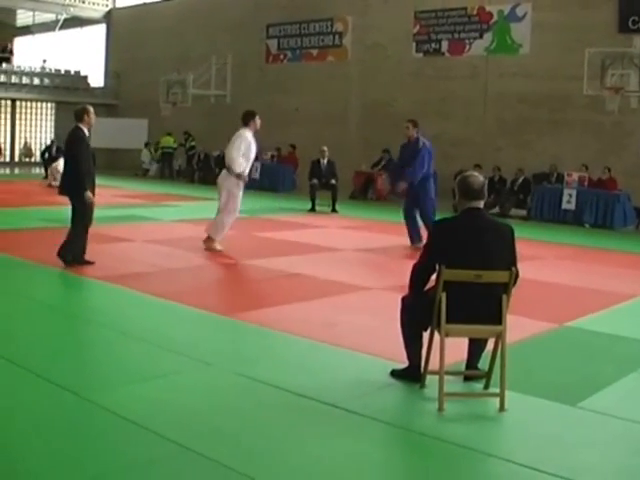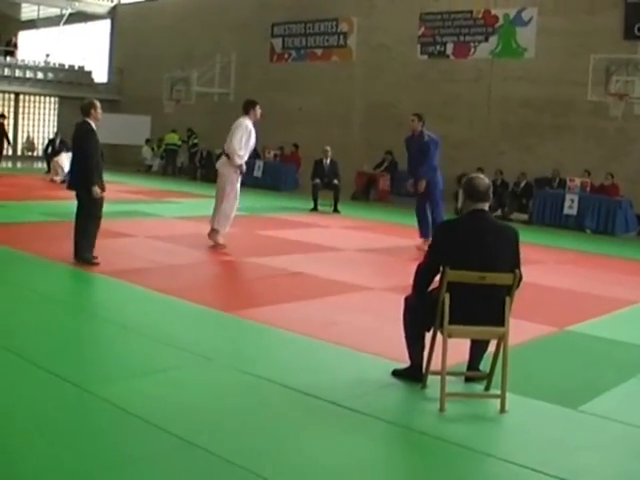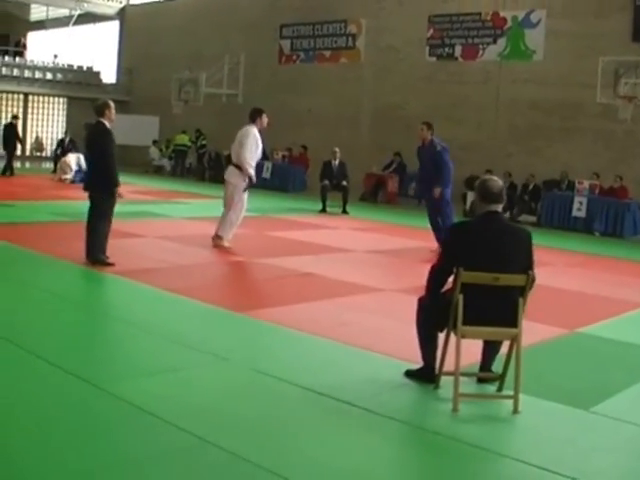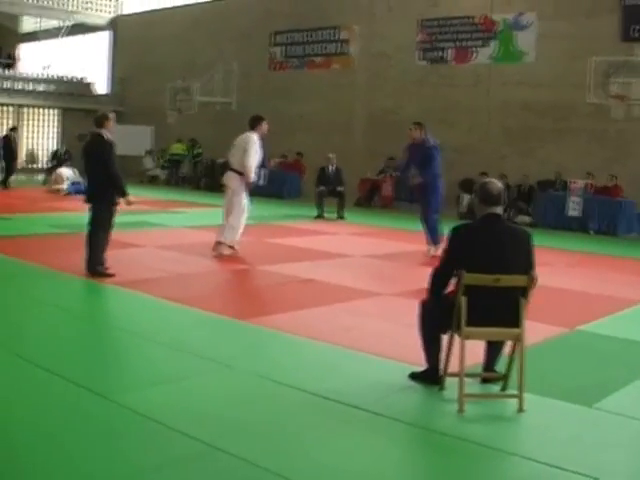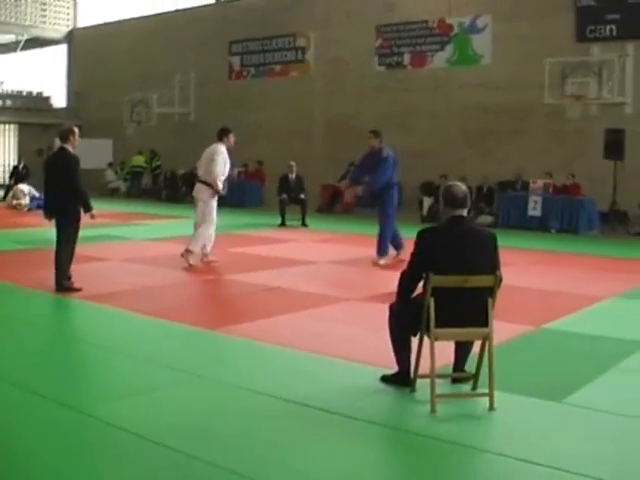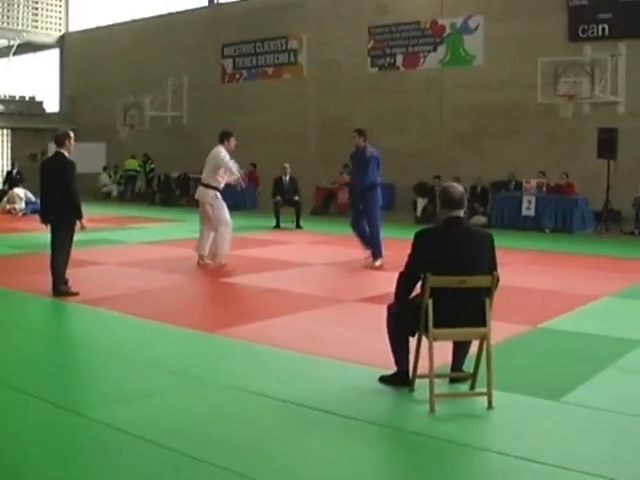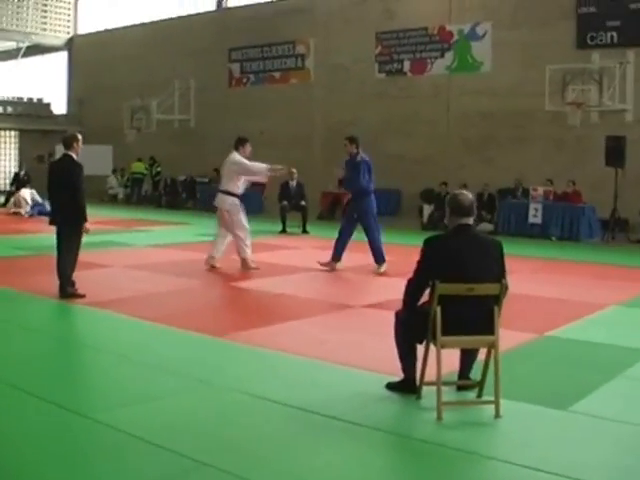
dt=0.2s
person 1, frame 1
left shoulder: (443, 228)
right shoulder: (504, 230)
left elbow: (423, 269)
left wrist: (414, 294)
left hip: (450, 312)
right hip: (489, 314)
left knee: (410, 303)
left ankle: (414, 368)
right ankle: (472, 367)
person 1, frame 2
left shoulder: (448, 229)
right shoulder: (509, 233)
left elbow: (427, 270)
left wrist: (417, 295)
left hip: (452, 312)
right hip: (492, 316)
left knee: (413, 303)
left ankle: (416, 368)
right ankle: (473, 368)
person 1, frame 3
left shoulder: (462, 230)
right shoulder: (522, 235)
left elbow: (441, 271)
left wrist: (431, 296)
left hip: (466, 313)
right hip: (505, 317)
left knee: (427, 305)
left ankle: (429, 369)
right ankle: (486, 369)
person 1, frame 4
left shoulder: (463, 233)
right shoulder: (522, 236)
left elbow: (443, 274)
right elbow: (528, 278)
left wrist: (433, 298)
left hip: (468, 315)
right hip: (507, 317)
left knee: (430, 307)
left ankle: (433, 371)
right ankle: (489, 369)
person 1, frame 5
left shoulder: (429, 236)
right shoulder: (487, 237)
left elbow: (411, 277)
left wrist: (401, 301)
left hip: (437, 316)
right hip: (475, 317)
left knee: (398, 310)
left ankle: (404, 373)
right ankle: (459, 369)
person 1, frame 6
left shoulder: (426, 237)
right shoulder: (484, 238)
left elbow: (409, 277)
left wrist: (399, 302)
left hip: (435, 317)
right hip: (473, 317)
left knee: (396, 311)
left ankle: (402, 373)
right ankle: (457, 369)
person 1, frame 7
left shoulder: (436, 244)
right shoulder: (494, 246)
left elbow: (417, 284)
left wrist: (407, 308)
left hip: (443, 324)
right hip: (482, 325)
left knee: (404, 318)
left ankle: (409, 380)
right ankle: (464, 377)
person 2, frame 1
left shoulder: (78, 134)
right shoulder: (78, 136)
right elbow: (80, 165)
left wrist: (86, 188)
right wrist: (86, 189)
left hip: (79, 186)
right hip: (79, 187)
left knee: (81, 221)
right knee: (83, 221)
left ankle: (78, 256)
right ankle: (66, 252)
person 2, frame 2
left shoulder: (82, 128)
right shoulder: (88, 130)
right elbow: (89, 159)
right wrist: (94, 184)
left hip: (83, 181)
right hip: (88, 182)
left knee: (84, 215)
right knee: (93, 216)
left ankle: (81, 251)
right ankle: (84, 252)
person 2, frame 3
left shoulder: (93, 130)
right shoulder: (105, 132)
right elbow: (108, 160)
right wrist: (115, 185)
left hip: (95, 181)
right hip: (104, 183)
left knee: (95, 217)
right knee: (103, 218)
left ankle: (92, 252)
right ankle: (96, 254)
person 2, frame 4
left shoulder: (90, 143)
right shoulder: (106, 144)
left elbow: (90, 169)
right elbow: (112, 171)
right wrist: (124, 194)
left hip: (95, 192)
right hip: (105, 193)
left knee: (96, 228)
right knee: (101, 229)
left ankle: (94, 263)
right ankle: (95, 266)
person 2, frame 5
left shoulder: (51, 158)
right shoulder: (71, 158)
left elbow: (48, 185)
right elbow: (77, 186)
left wrist: (48, 208)
right wrist: (88, 208)
left hip: (57, 207)
right hip: (69, 208)
left knee: (63, 243)
right knee: (66, 244)
left ankle: (62, 277)
right ankle: (62, 281)
person 2, frame 6
left shoulder: (46, 163)
right shoulder: (67, 164)
left elbow: (44, 190)
right elbow: (72, 192)
left wrist: (44, 213)
right wrist: (80, 216)
left hip: (53, 212)
right hip: (65, 214)
left knee: (58, 248)
right knee: (61, 249)
left ankle: (59, 281)
right ankle: (59, 286)
person 2, frame 7
left shoulder: (54, 165)
right shoulder: (75, 166)
left elbow: (51, 191)
right elbow: (79, 195)
left wrist: (55, 212)
right wrist: (84, 220)
left hip: (60, 214)
right hip: (72, 216)
left knee: (64, 250)
right knee: (69, 251)
left ankle: (66, 283)
right ankle: (66, 287)
person 3, frame 1
left shoulder: (245, 136)
right shoulder: (245, 137)
left elbow: (231, 154)
right elbow: (232, 154)
right wrist: (240, 173)
left hip: (231, 178)
right hip: (233, 179)
left knee: (227, 211)
right knee: (228, 212)
left ankle: (212, 239)
right ankle: (211, 240)
person 3, frame 2
left shoulder: (245, 124)
right shoulder: (244, 125)
right elbow: (233, 145)
right wrist: (239, 164)
left hip: (228, 164)
right hip: (231, 167)
left knee: (223, 200)
right knee: (230, 201)
left ankle: (215, 231)
right ankle: (216, 232)
person 3, frame 3
left shoulder: (247, 131)
right shoulder: (252, 133)
right elbow: (245, 156)
right wrist: (250, 174)
left hip: (235, 173)
right hip: (239, 175)
left knee: (231, 207)
right knee: (237, 208)
left ankle: (219, 236)
right ankle: (220, 238)
person 3, frame 4
left shoulder: (244, 137)
right shoulder: (254, 140)
left elbow: (232, 155)
right elbow: (248, 162)
right wrist: (250, 179)
left hip: (233, 176)
right hip: (238, 179)
left knee: (241, 212)
right knee: (235, 213)
left ankle: (231, 241)
right ankle: (220, 244)
person 3, frame 5
left shoulder: (212, 149)
right shoulder: (221, 151)
left elbow: (200, 167)
right elbow: (215, 171)
right wrist: (218, 187)
left hip: (203, 188)
right hip: (208, 191)
left knee: (210, 223)
right knee: (206, 224)
left ankle: (205, 254)
right ankle: (189, 252)
person 3, frame 6
left shoulder: (218, 152)
right shoulder: (220, 153)
right elbow: (226, 164)
left wrist: (233, 178)
right wrist: (237, 174)
left hip: (205, 192)
right hip: (211, 194)
left knee: (207, 226)
right knee: (224, 224)
left ankle: (202, 257)
right ankle: (217, 256)
person 3, frame 7
left shoulder: (235, 160)
right shoulder: (235, 160)
left elbow: (248, 175)
right elbow: (251, 168)
left wrist: (266, 174)
right wrist: (271, 169)
left hip: (224, 199)
right hip: (230, 201)
left knee: (225, 231)
right knee: (241, 230)
left ankle: (212, 258)
right ankle: (245, 261)
person 4, frame 1
left shoulder: (423, 146)
right shoulder: (405, 147)
left elbow: (419, 166)
right elbow: (400, 165)
left wrist: (405, 181)
right wrist: (399, 180)
left hip: (424, 183)
right hip: (412, 184)
left knee: (427, 215)
right knee: (408, 213)
right ankle: (417, 241)
person 4, frame 2
left shoulder: (429, 139)
right shoulder: (409, 140)
left elbow: (430, 161)
left wrist: (423, 178)
right wrist: (412, 178)
left hip: (431, 178)
right hip: (420, 178)
left knee: (436, 210)
right knee: (420, 208)
right ankle: (426, 238)
person 4, frame 3
left shoulder: (439, 148)
right shoulder: (421, 149)
left elbow: (447, 169)
left wrist: (440, 186)
right wrist: (418, 183)
left hip: (441, 187)
right hip: (428, 187)
left knee: (445, 217)
right knee: (433, 217)
right ankle: (442, 243)
person 4, frame 4
left shoulder: (430, 146)
right shoulder: (412, 147)
left elbow: (434, 166)
right elbow: (408, 163)
left wrist: (421, 178)
right wrist: (399, 172)
left hip: (432, 184)
right hip: (422, 184)
left knee: (431, 214)
right knee: (426, 214)
left ankle: (436, 244)
right ankle: (434, 244)
person 4, frame 5
left shoulder: (386, 155)
right shoulder: (369, 156)
left elbow: (381, 176)
right elbow: (360, 169)
left wrist: (366, 188)
right wrist: (350, 181)
left hip: (388, 191)
right hip: (378, 192)
left knee: (386, 223)
right knee: (388, 223)
left ankle: (382, 255)
right ankle: (399, 248)
person 4, frame 6
left shoulder: (370, 155)
right shoulder: (355, 154)
left elbow: (368, 176)
left wrist: (350, 180)
right wrist: (349, 180)
left hip: (370, 192)
right hip: (359, 193)
left knee: (373, 225)
right knee: (356, 223)
left ankle: (377, 256)
right ankle: (370, 247)
person 4, frame 7
left shoulder: (361, 161)
right shoulder: (350, 161)
left elbow: (360, 182)
left wrist: (343, 179)
right wrist: (347, 192)
left hip: (364, 200)
right hip: (354, 200)
left knee: (372, 233)
right knee: (344, 231)
left ankle: (381, 262)
right ankle: (334, 261)
